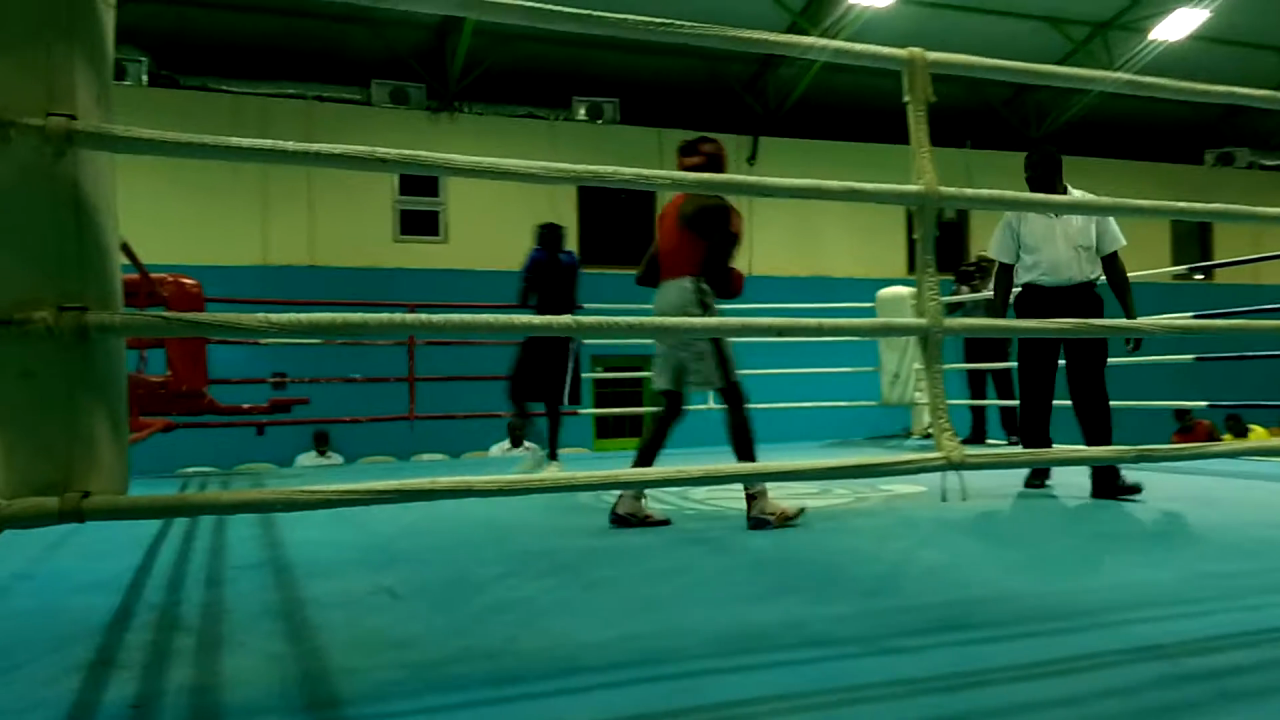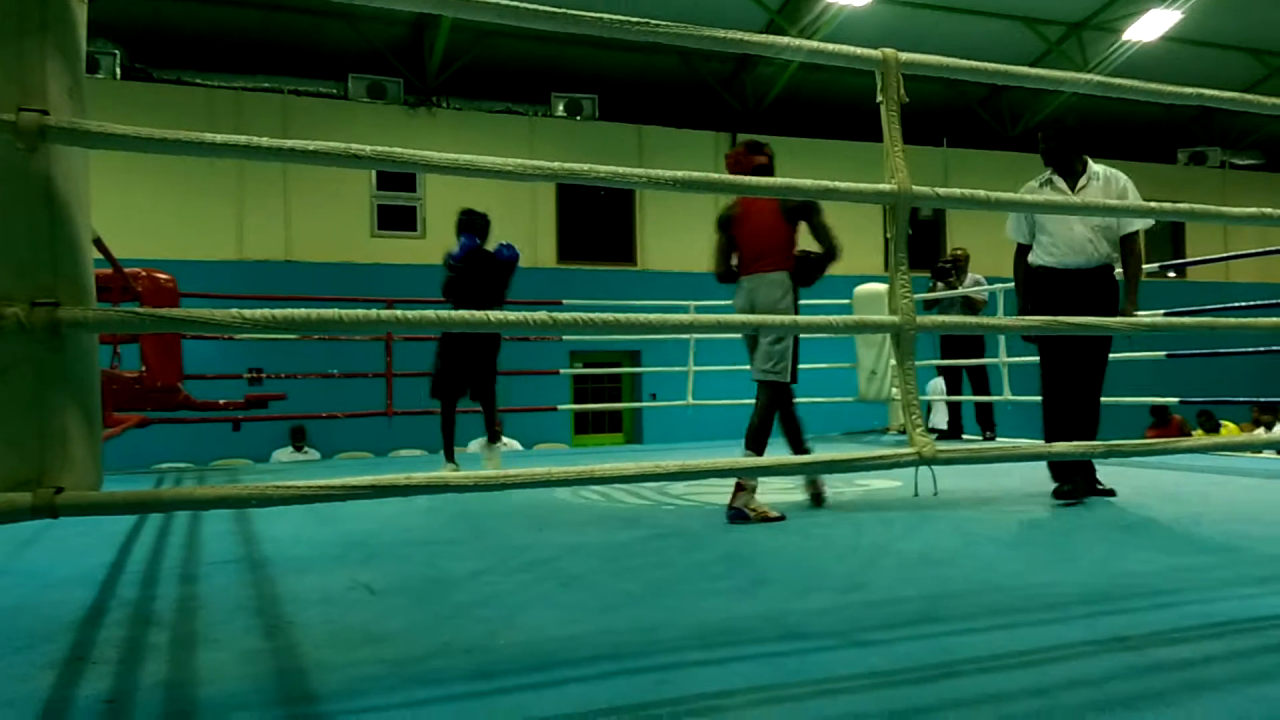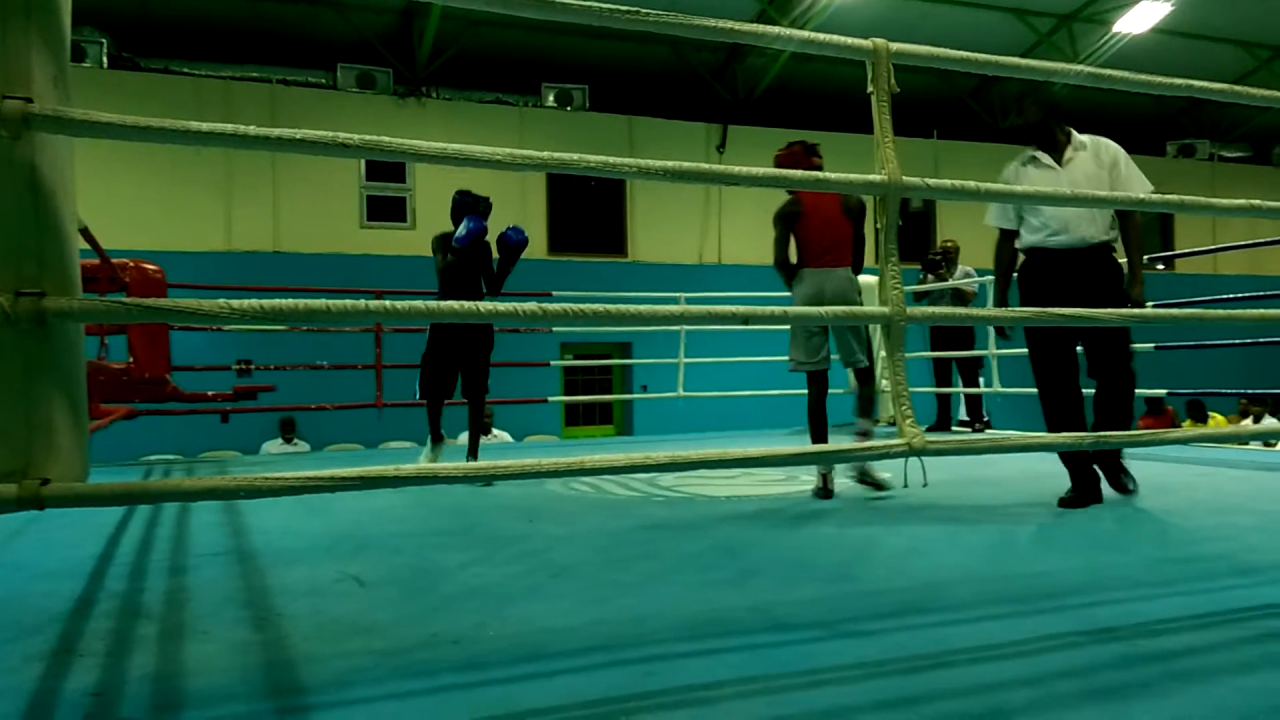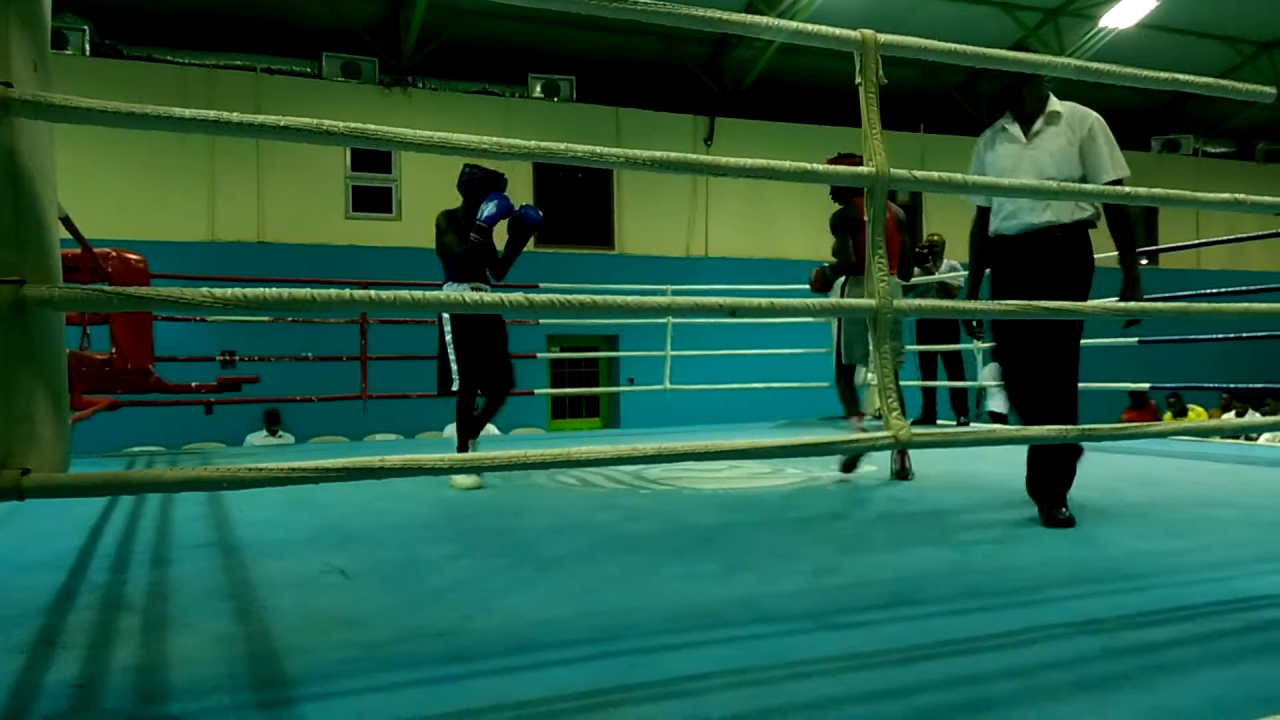
dt=0.5s
person 1, frame 1
right shoulder: (1017, 216)
left elbow: (1112, 263)
right elbow: (1004, 272)
left wrist: (1131, 315)
right wrist: (999, 322)
left hip: (1083, 301)
right hip: (1037, 304)
left knee: (1091, 390)
right knee: (1035, 391)
left ankle: (1105, 475)
right ankle: (1038, 464)
person 1, frame 2
left shoulder: (1114, 183)
right shoulder: (1033, 193)
left elbow: (1131, 245)
right elbow: (1023, 252)
left wrist: (1130, 300)
right wrist: (1022, 307)
left hip: (1098, 287)
right hip: (1051, 288)
left knee: (1089, 383)
right knee: (1059, 377)
left ankle: (1081, 466)
right ankle: (1064, 466)
person 1, frame 3
left shoulder: (1104, 152)
right shoulder: (1016, 171)
left elbow: (1130, 216)
right elbow: (1007, 239)
left wrist: (1136, 277)
right wrist: (1000, 299)
left hip: (1098, 267)
right hip: (1042, 273)
left knee: (1114, 367)
right knee: (1055, 378)
left ankle: (1107, 453)
right ankle: (1082, 477)
person 1, frame 4
left shoulder: (1080, 123)
right shoulder: (990, 141)
left elbow: (1113, 198)
right elbow: (983, 216)
left wrist: (1130, 273)
right wrist: (972, 284)
left hip: (1062, 252)
right hip: (1007, 259)
left knee: (1053, 371)
right knee: (1016, 372)
left ankle: (1051, 487)
right ankle: (1061, 452)
person 2, frame 1
left shoulder: (673, 207)
right shoulder: (712, 204)
left elbow: (646, 275)
right elbow: (714, 267)
right wrist: (732, 235)
left hip: (667, 302)
right hip: (690, 301)
left knee: (671, 405)
right knee: (733, 398)
left ankle: (629, 501)
right ankle: (758, 503)
person 2, frame 2
left shoulder: (730, 212)
right shoulder: (795, 202)
left elbow: (722, 272)
right elbow: (831, 251)
right wrist: (810, 265)
left hip: (745, 296)
right hip: (777, 292)
left knee: (779, 389)
right knee: (771, 391)
left ankle: (811, 478)
right ankle: (742, 494)
person 2, frame 3
left shoulder: (788, 209)
right shoulder: (853, 202)
left elbow: (780, 262)
right elbow: (857, 262)
left hip: (807, 288)
right hip: (842, 285)
left knee: (817, 382)
right knee: (865, 373)
left ankle: (824, 474)
person 2, frame 4
left shoulder: (844, 216)
right shoulder: (896, 213)
left elbow: (849, 261)
right elbow: (906, 270)
left wrist: (827, 273)
left hip: (860, 291)
right hip: (891, 290)
left knee: (845, 371)
right knee: (889, 374)
left ankle: (858, 426)
right ankle: (901, 454)
person 3, frame 1
left shoulder: (567, 268)
right shoulder: (538, 267)
left elbow: (570, 307)
right elbow: (523, 302)
left wrist: (566, 277)
right wrist: (529, 277)
left hip: (561, 336)
right hip: (537, 334)
left knee: (552, 400)
right knee: (516, 393)
left ankle: (552, 457)
right ankle: (535, 448)
person 3, frame 2
left shoulder: (492, 259)
right shoulder: (452, 256)
left elbow: (498, 301)
right elbow: (446, 293)
left wrist: (504, 275)
right wrist: (457, 264)
left hip: (485, 328)
right hip: (456, 328)
left knee: (485, 392)
right knee: (448, 397)
left ankle: (492, 443)
right ankle: (450, 460)
person 3, frame 3
left shoulder: (483, 246)
right shoulder: (442, 241)
left elbow: (493, 290)
right elbow: (443, 278)
left wrist: (507, 261)
right wrist: (459, 247)
left hip: (476, 320)
right hip: (445, 319)
left knee: (477, 391)
right knee: (436, 391)
left ankle: (472, 459)
right ankle: (435, 438)
person 3, frame 4
left shoulder: (485, 223)
right shoulder: (448, 219)
left elbow: (499, 273)
right elbow: (459, 257)
left wrist: (517, 242)
right wrist: (481, 228)
left knee: (501, 385)
right knee: (466, 386)
left ankle: (469, 440)
person 4, frame 1
right shoulder: (965, 286)
right elbow: (950, 309)
left wrist: (981, 291)
right wrist: (958, 286)
left hip: (995, 340)
right hip: (972, 341)
left knee: (1003, 387)
right knee: (976, 388)
left ankle: (1013, 432)
right ankle: (978, 431)
person 4, frame 2
left shoulder: (977, 280)
right shoulder: (941, 282)
left elbow: (979, 305)
right elbow: (927, 306)
left wrist: (957, 287)
right wrist: (935, 282)
left hip: (971, 336)
right hip: (948, 337)
left knee: (979, 384)
right knee: (952, 385)
left ankle: (988, 428)
right ankle: (954, 427)
person 4, frame 3
left shoulder: (967, 272)
right shoulder: (931, 274)
left elbow: (968, 297)
right elbow: (917, 297)
left wrist: (947, 279)
right wrist: (925, 274)
left hip: (960, 328)
right hip: (938, 329)
left knee: (969, 376)
right knee: (941, 377)
left ankle: (977, 419)
right ankle: (943, 419)
person 4, frame 4
left shoulder: (952, 266)
right shoulder: (917, 268)
left elbow: (955, 291)
right elbow: (904, 290)
left wrist: (933, 273)
right wrist: (912, 267)
left hip: (946, 322)
right hip: (924, 323)
left knee: (954, 370)
right knee: (927, 371)
left ankle: (962, 413)
right ankle: (928, 413)
